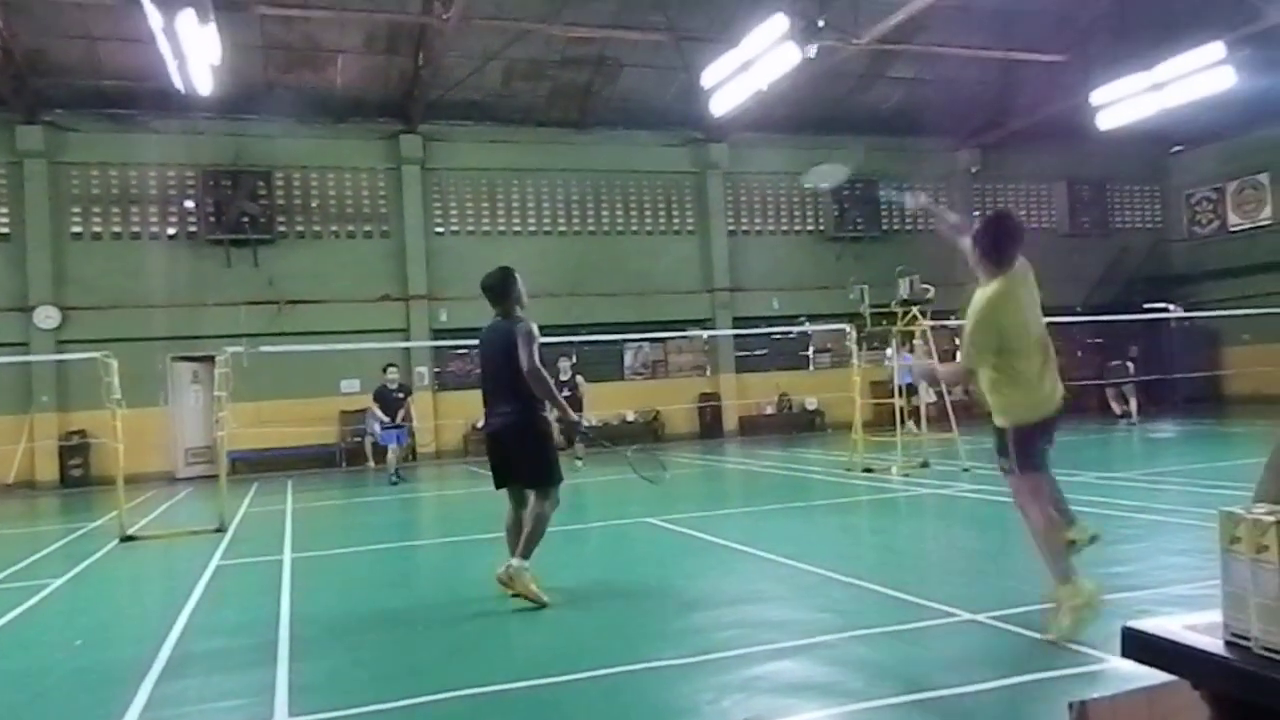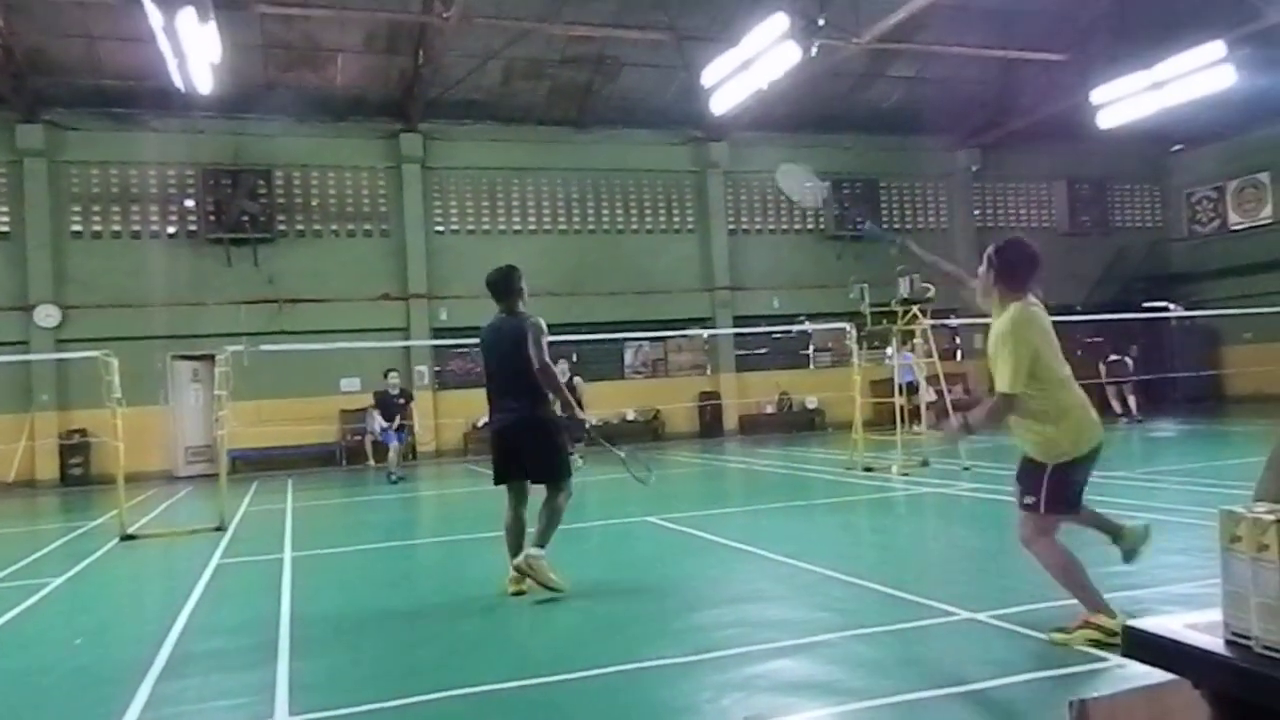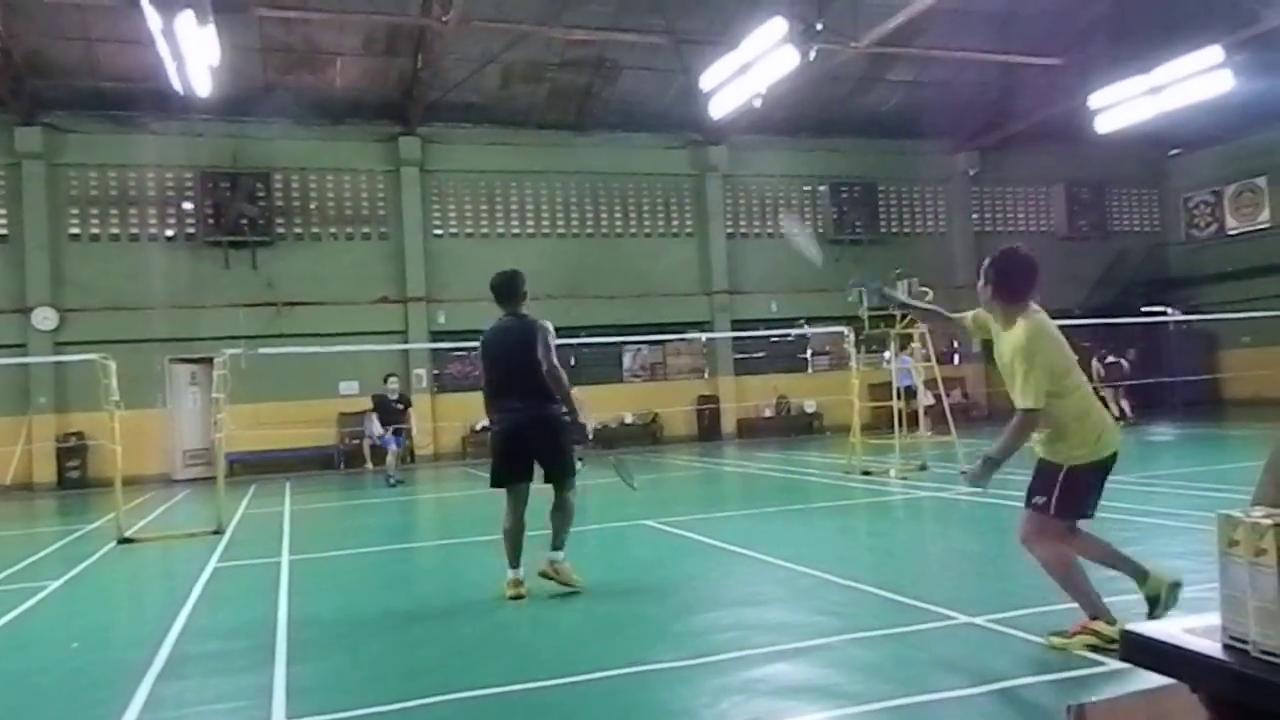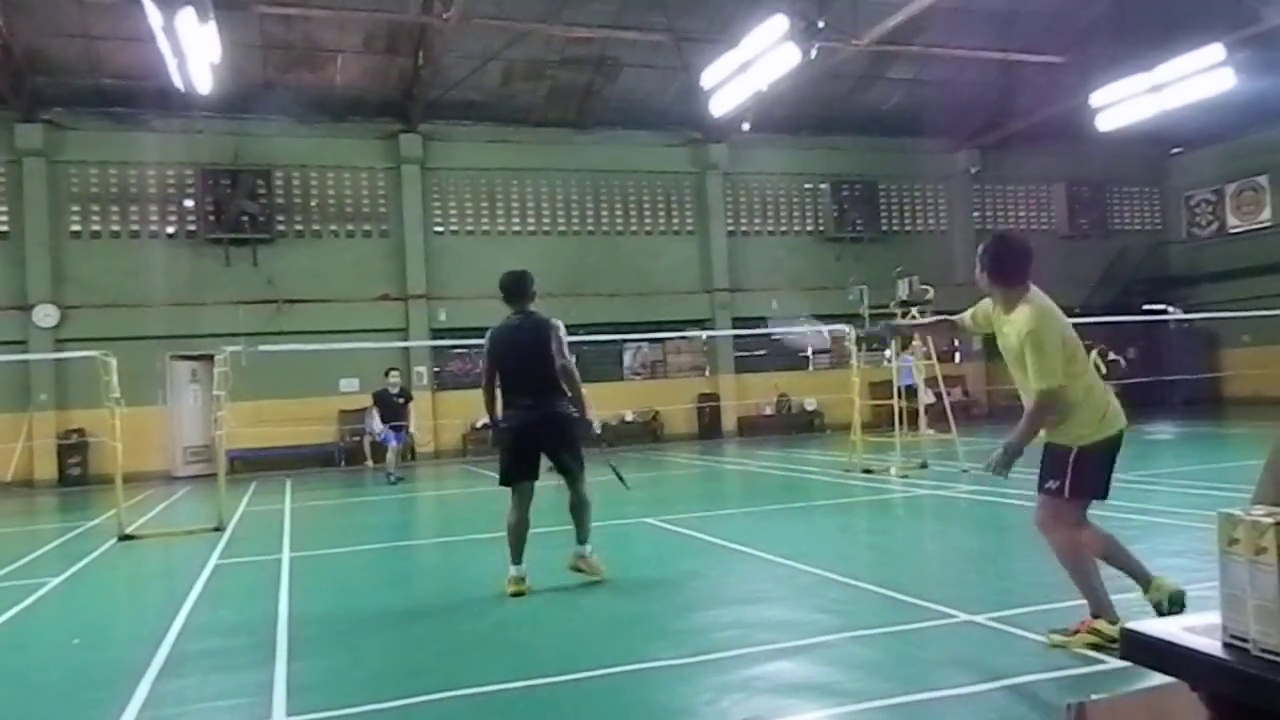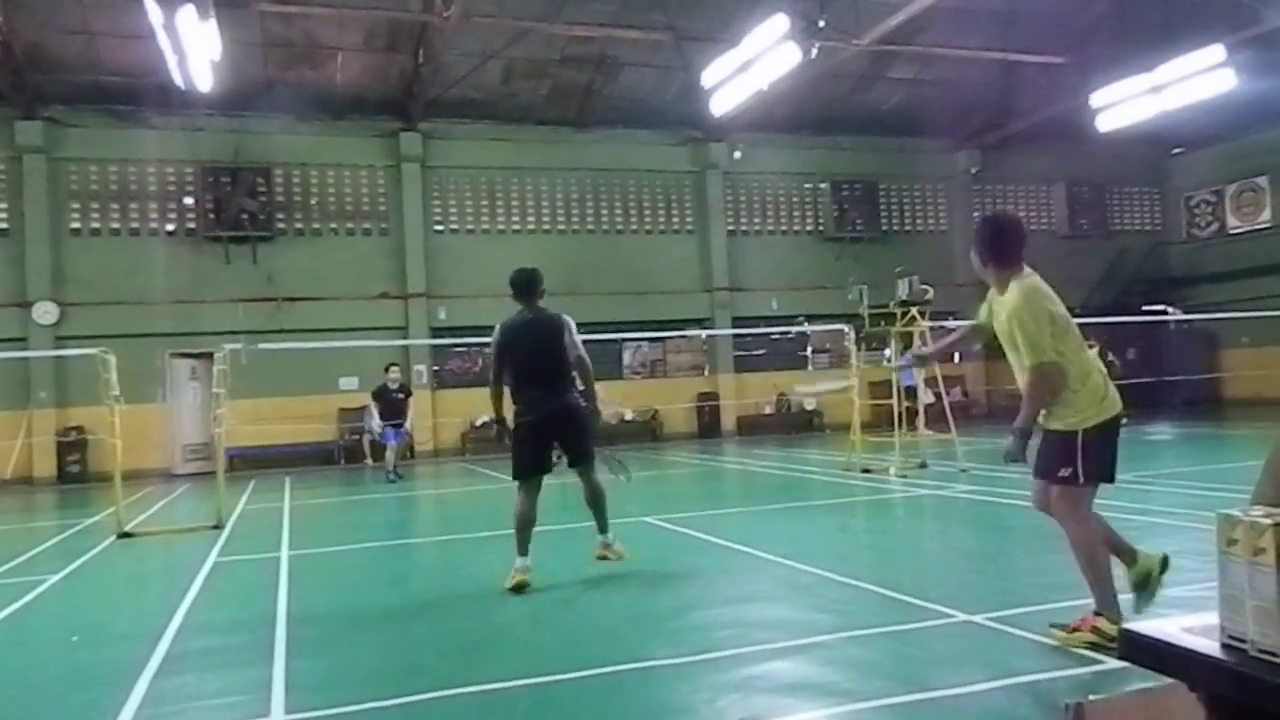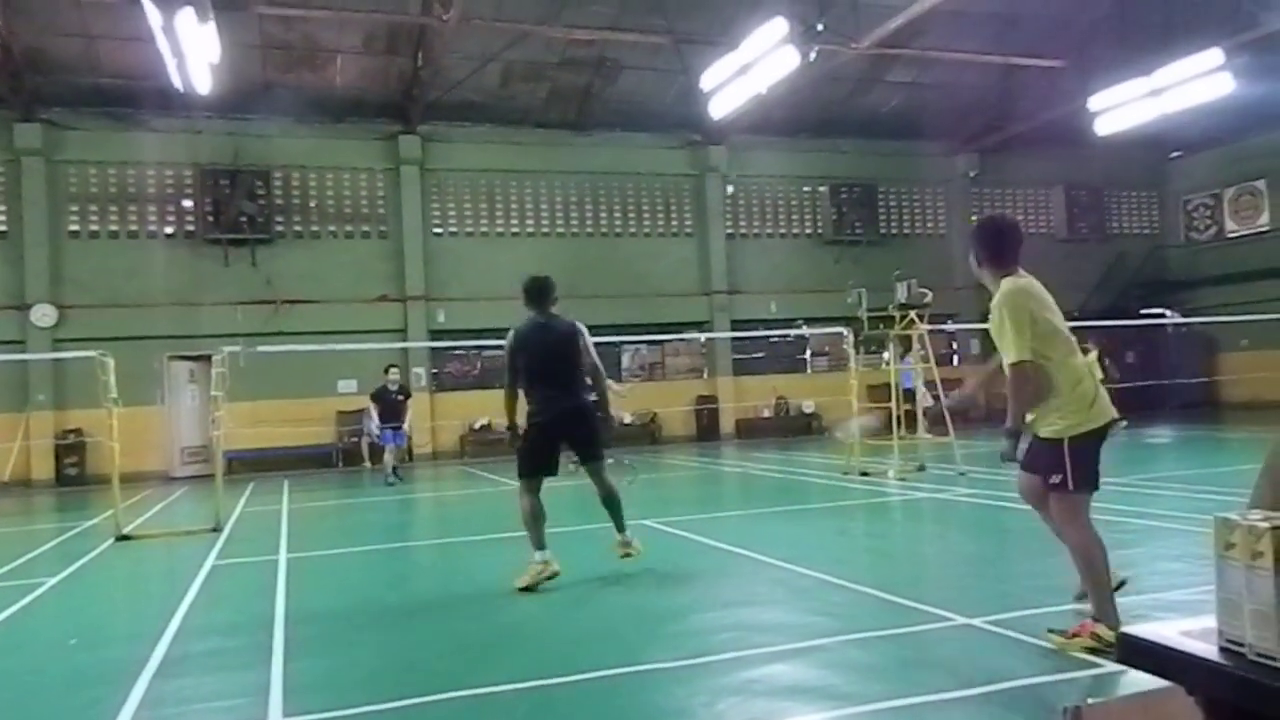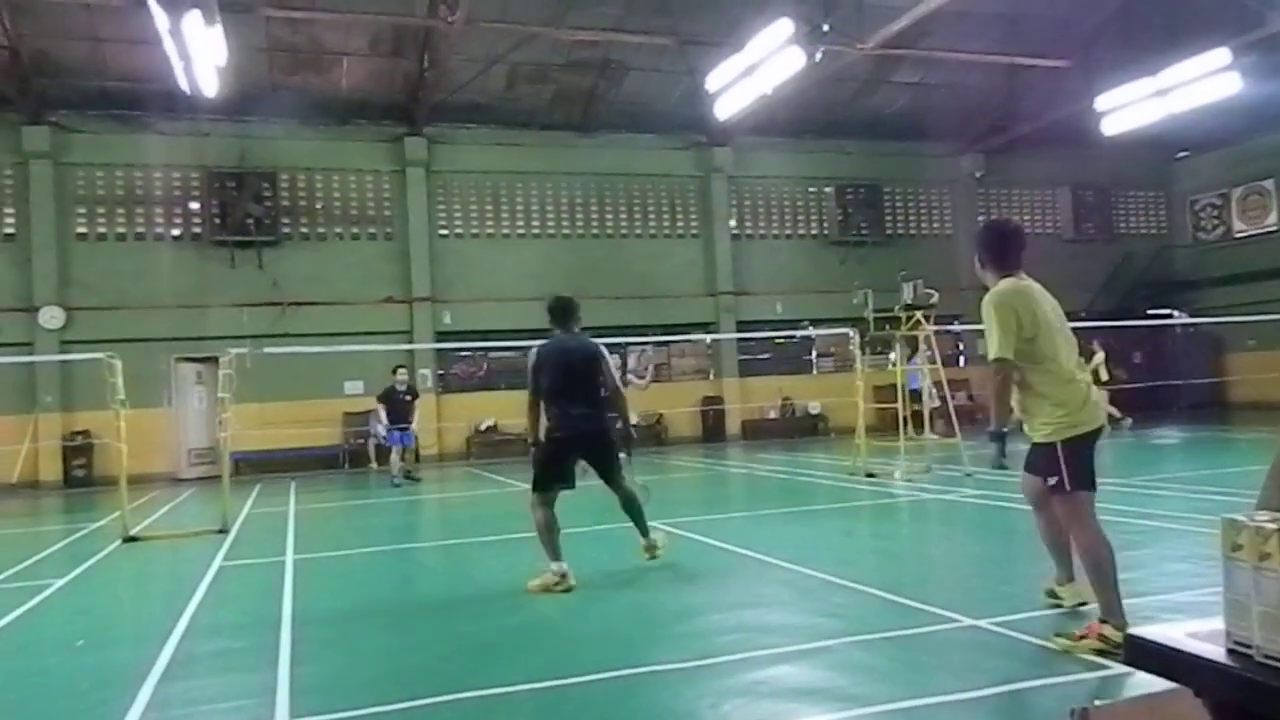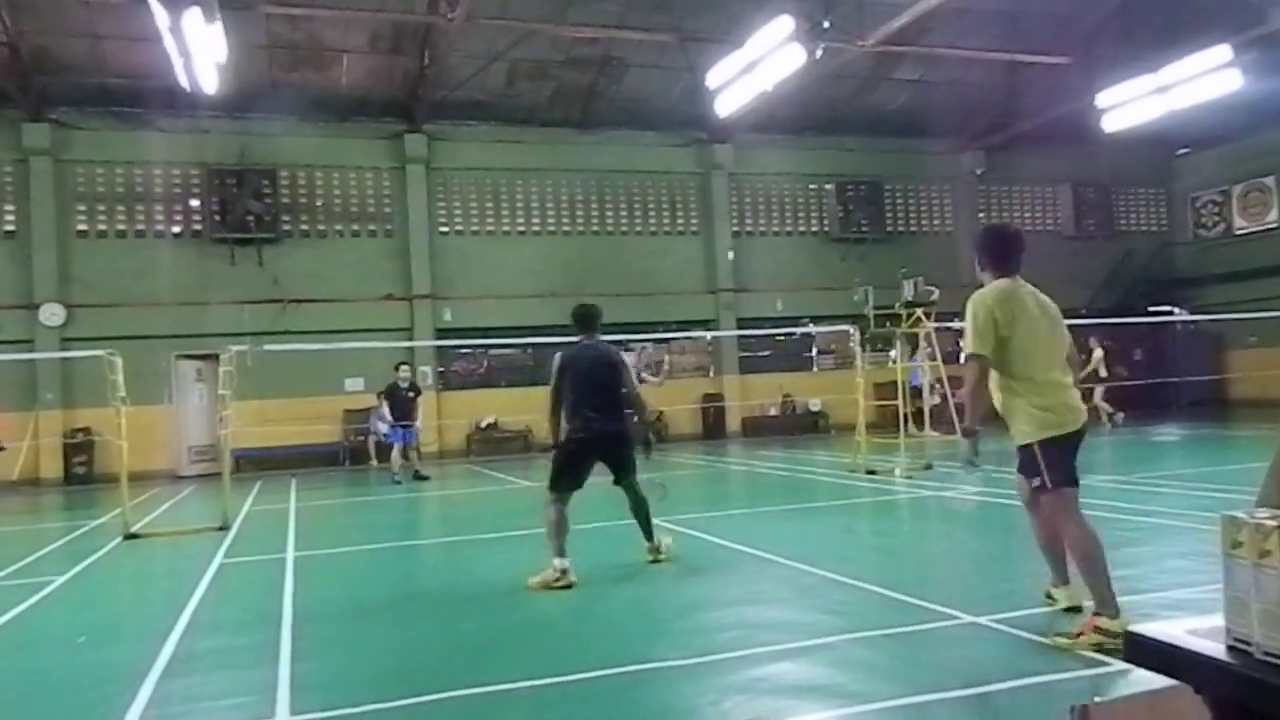
dt=0.1s
person 1, frame 1
left shoulder: (987, 304)
right shoulder: (1017, 269)
left elbow: (965, 372)
right elbow: (964, 234)
left wrist: (934, 373)
right wrist: (932, 209)
left hip: (1019, 411)
right hip: (1046, 397)
left knee: (1030, 498)
right knee: (1033, 483)
left ankle: (1073, 589)
right ankle: (1072, 528)
person 1, frame 2
left shoulder: (1012, 327)
right shoulder: (1020, 303)
left elbow: (1007, 401)
right elbow: (972, 285)
left wrist: (967, 422)
right wrist: (927, 259)
left hip: (1057, 442)
right hip: (1071, 433)
left knee: (1035, 534)
right knee: (1049, 516)
left ankle: (1101, 617)
right ankle: (1124, 534)
person 1, frame 3
left shoulder: (1024, 342)
right shoulder: (1010, 318)
left elbow: (1029, 418)
right elbow: (959, 319)
left wrist: (990, 461)
right wrist: (915, 307)
left hip: (1077, 446)
right hip: (1086, 438)
left knee: (1037, 535)
right knee: (1060, 527)
left ankle: (1101, 623)
right ankle: (1151, 582)
person 1, frame 4
left shoulder: (1031, 325)
right shoulder: (1001, 307)
left elbow: (1045, 402)
right elbow: (961, 323)
left wrist: (1009, 449)
right wrist: (915, 326)
left hip: (1085, 430)
right hip: (1075, 427)
left knee: (1055, 523)
right knee: (1068, 522)
left ankle: (1105, 622)
right ankle: (1156, 588)
person 1, frame 5
left shoulder: (1021, 301)
right shoulder: (1007, 289)
left elbow: (1043, 376)
right elbow: (979, 328)
left wrist: (1021, 430)
right wrist: (934, 351)
left hip: (1082, 414)
right hip: (1071, 412)
left knee: (1069, 508)
right knee: (1048, 501)
left ankle: (1106, 620)
right ankle: (1140, 563)
person 1, frame 6
left shoulder: (1009, 298)
right shoulder: (1021, 288)
left elbow: (1023, 371)
left wrist: (1011, 428)
right wrist: (971, 389)
left hip: (1069, 420)
right hip: (1072, 410)
left knee: (1069, 514)
right knee: (1033, 491)
left ankle: (1104, 626)
right ankle: (1100, 573)
person 1, frame 7
left shoulder: (998, 299)
right shoulder: (1033, 292)
left elbow: (1001, 370)
left wrist: (997, 428)
right wrist: (1007, 411)
left hip: (1060, 421)
right hip: (1070, 415)
left knee: (1074, 517)
right knee: (1035, 492)
left ankle: (1112, 627)
right ankle: (1068, 583)
person 1, frame 8
left shoulder: (985, 301)
right shoulder: (1039, 299)
left elbow: (977, 369)
right elbow: (1071, 360)
left wrist: (969, 425)
left hip: (1038, 424)
right hip: (1067, 416)
left knee: (1062, 514)
right knee: (1037, 500)
left ankle: (1108, 622)
right ankle: (1062, 587)
person 2, frame 1
left shoulder: (487, 334)
right shoulder: (523, 327)
right elbow: (531, 371)
right wrist: (564, 409)
left hip: (496, 424)
right hip: (525, 421)
left knee: (517, 501)
right knee: (546, 497)
left ankle: (517, 568)
right ankle: (517, 566)
person 2, frame 2
left shoulder: (487, 333)
right shoulder: (531, 325)
right elbow: (542, 367)
right wrist: (571, 405)
left hip: (502, 423)
right hip: (536, 418)
left knee: (516, 499)
right knee: (559, 491)
left ankle: (517, 573)
right ankle: (534, 554)
person 2, frame 3
left shoulder: (488, 337)
right shoulder: (539, 328)
left elbow: (487, 387)
right elbow: (551, 370)
left wrist: (495, 421)
right wrist: (572, 409)
left hip: (506, 424)
right hip: (544, 419)
left knee: (515, 502)
right knee: (565, 489)
left ankle: (515, 577)
right ankle: (556, 558)
person 2, frame 4
left shoulder: (495, 336)
right shoulder: (550, 327)
left elbow: (489, 384)
right elbow: (566, 367)
left wrist: (494, 420)
right wrist: (581, 406)
left hip: (516, 422)
right hip: (556, 416)
left knee: (520, 499)
right knee: (576, 483)
left ankle: (516, 573)
right ankle: (583, 551)
person 2, frame 5
left shoulder: (503, 331)
right shoulder: (561, 323)
left elbow: (496, 380)
right elbow: (579, 360)
left wrist: (499, 418)
right wrist: (592, 399)
left hip: (529, 416)
right hip: (567, 409)
left knee: (527, 492)
right knee: (588, 474)
left ankle: (521, 565)
right ankle: (605, 540)
person 2, frame 6
left shoulder: (517, 336)
right shoulder: (573, 329)
left elbow: (511, 385)
right elbow: (595, 368)
left wrist: (511, 424)
right wrist: (605, 405)
left hip: (542, 417)
right hip: (579, 412)
left knee: (529, 490)
right knee: (600, 475)
left ankle: (543, 559)
right ankle: (624, 538)
person 2, frame 7
left shoulder: (539, 354)
right shoulder: (595, 349)
left elbow: (534, 400)
right elbow: (615, 390)
left wrist: (535, 438)
right wrist: (627, 425)
left hip: (560, 432)
right hip: (597, 429)
left knee: (541, 502)
right knee: (620, 485)
left ankle: (558, 570)
right ankle: (649, 541)
person 2, frame 8
left shoulder: (563, 359)
right shoulder: (616, 356)
left elbow: (556, 404)
right elbow: (634, 397)
left wrist: (557, 440)
right wrist: (646, 430)
left hip: (578, 435)
right hip: (617, 432)
left knee: (556, 500)
right knee: (631, 487)
left ankle: (559, 566)
right ankle: (652, 544)
